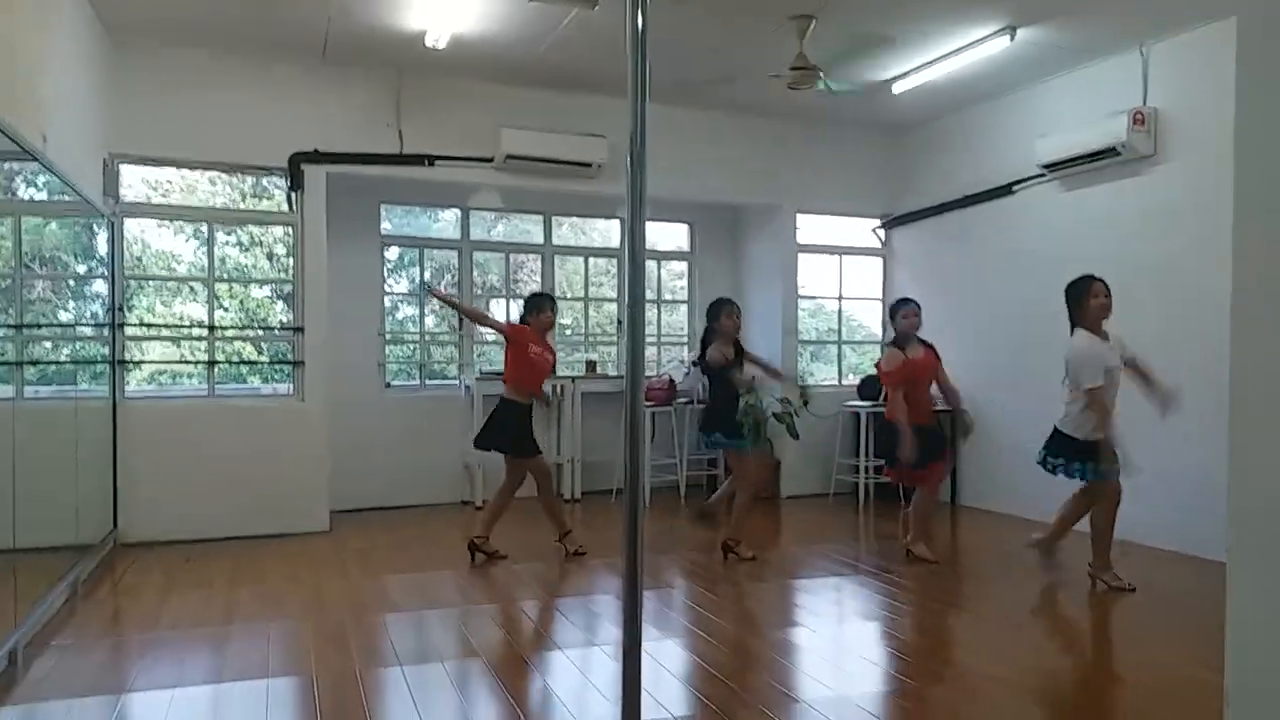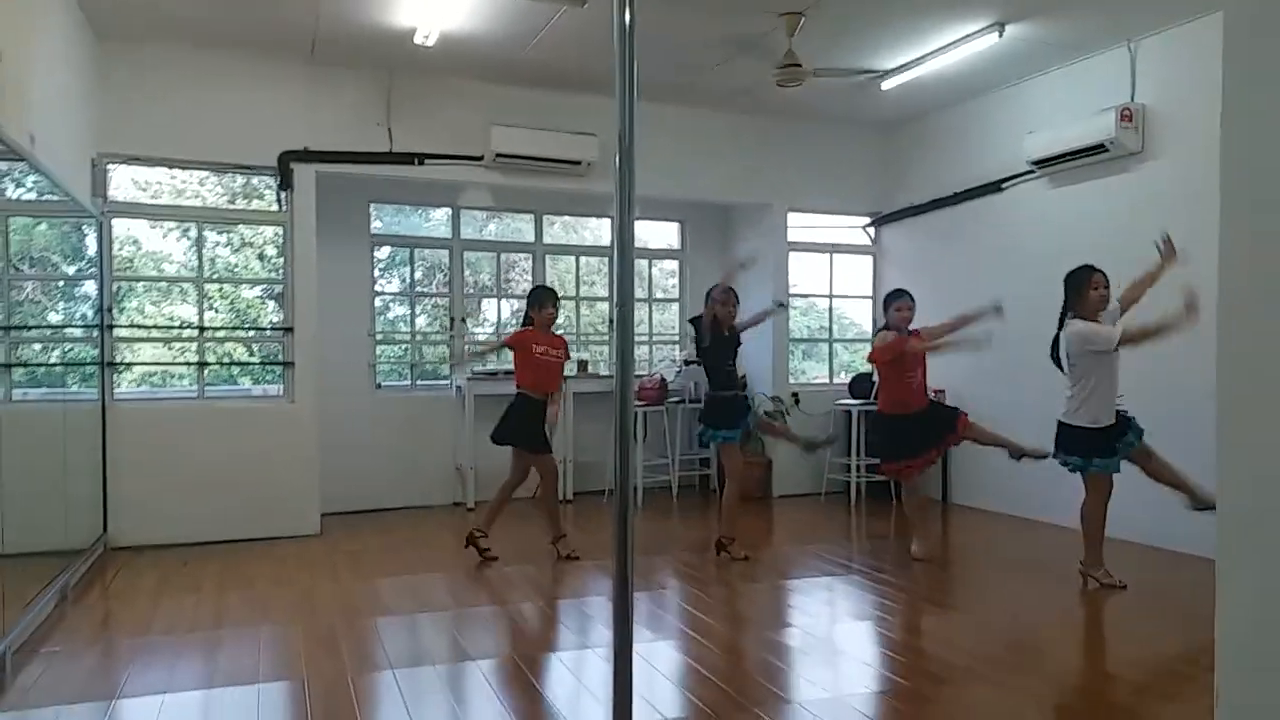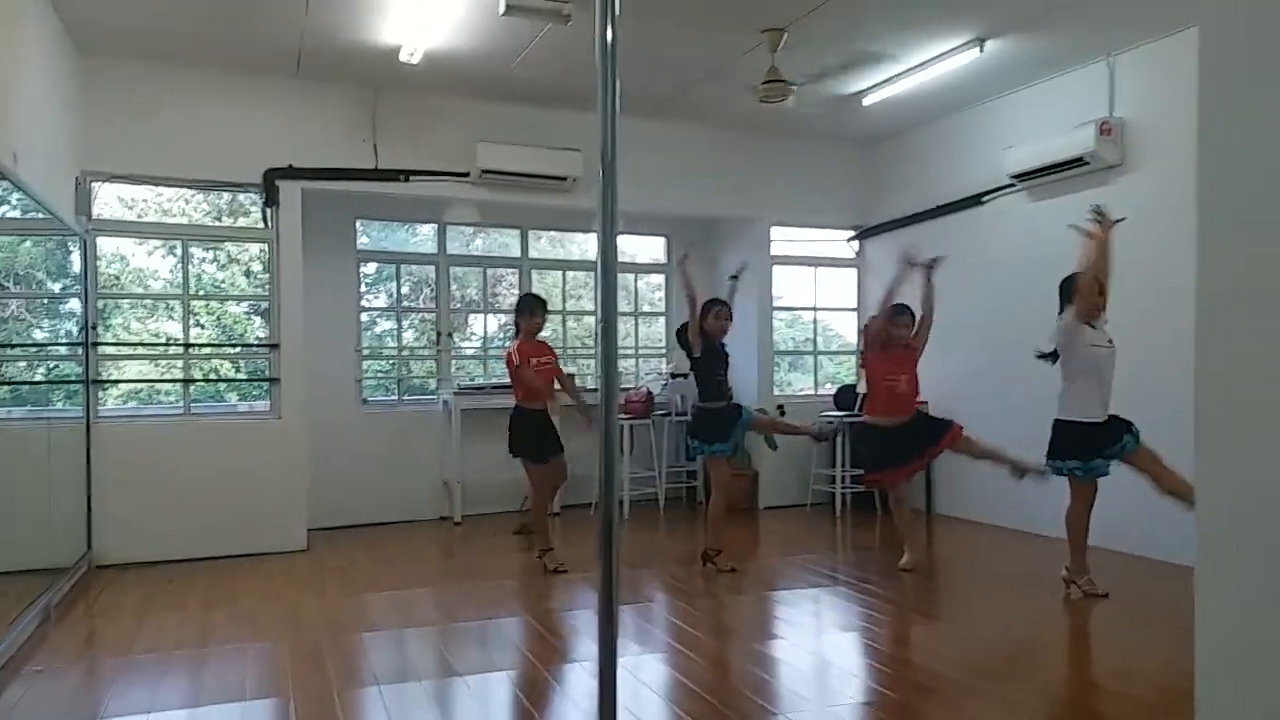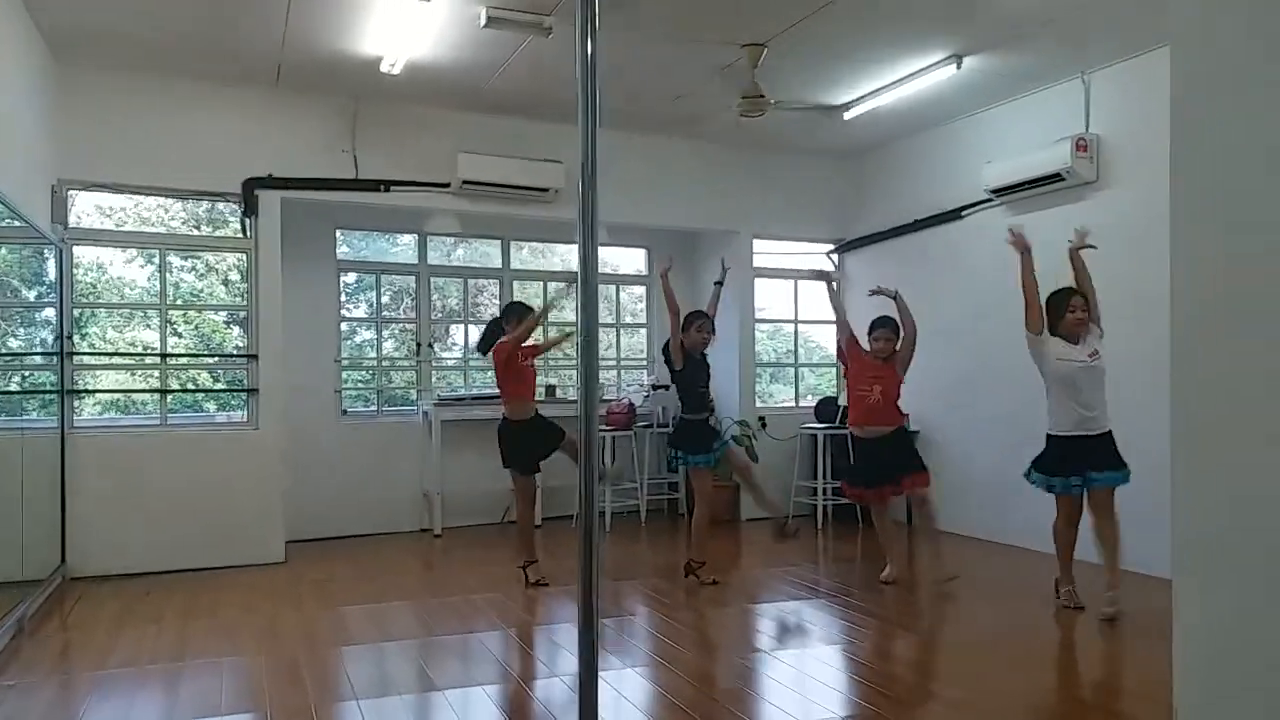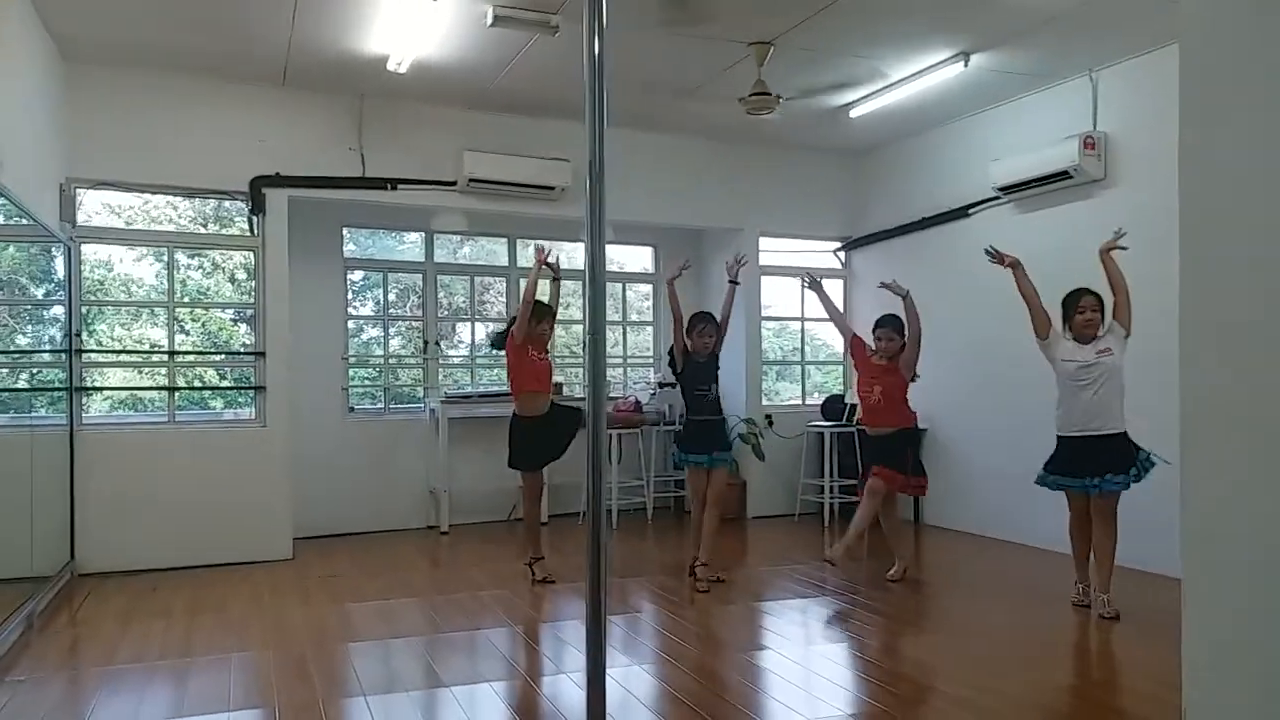
dt=0.2s
person 1, frame 1
left shoulder: (1109, 339)
right shoulder: (1082, 347)
left elbow: (1133, 364)
right elbow: (1095, 400)
left wrist: (1159, 390)
right wrist: (1106, 448)
left hip: (1095, 434)
right hip: (1079, 437)
left knee: (1096, 492)
right knee: (1108, 493)
left ankle: (1049, 539)
right ankle: (1101, 566)
person 1, frame 2
left shoulder: (1102, 318)
right shoulder: (1079, 331)
left elbow: (1130, 295)
right elbow: (1135, 336)
left wrist: (1163, 264)
right wrist: (1179, 318)
left hip: (1106, 420)
right hip: (1083, 426)
left knee: (1145, 457)
right knee: (1100, 489)
left ankle: (1196, 495)
right ankle: (1092, 563)
person 1, frame 3
left shoulder: (1097, 326)
right shoulder: (1068, 328)
left elbow: (1102, 281)
right elbow: (1084, 282)
left wrist: (1105, 236)
right wrist: (1096, 240)
left hip: (1104, 423)
right hip: (1075, 428)
left knee: (1153, 466)
right knee: (1084, 496)
right ankle: (1077, 571)
person 1, frame 4
left shoulder: (1094, 340)
right shoulder: (1046, 347)
left elbow: (1089, 294)
right elbow: (1031, 300)
left wrist: (1076, 254)
right wrist: (1025, 254)
left hip: (1099, 442)
right hip: (1062, 443)
left knee: (1104, 510)
right knee: (1067, 514)
left ankle: (1112, 588)
right ankle: (1065, 580)
person 1, frame 5
left shoulder: (1114, 341)
right shoulder: (1057, 348)
left elbow: (1122, 295)
right elbow: (1034, 306)
left wrist: (1106, 254)
right wrist: (1017, 268)
left hip: (1112, 442)
right hip: (1072, 443)
left knee: (1104, 515)
right knee: (1080, 516)
left ankle: (1103, 592)
right ankle: (1082, 582)
person 2, frame 1
left shoulder: (735, 347)
right shoulder: (714, 352)
left elbow: (761, 363)
right elbow: (736, 380)
left wrist: (784, 378)
left hip: (729, 418)
right hip: (720, 422)
left knee: (756, 468)
right knee: (747, 478)
left ankle: (714, 505)
right ankle: (732, 540)
person 2, frame 2
left shoulder: (730, 332)
right shoulder: (708, 333)
left elbow: (752, 320)
right elbow: (714, 299)
left wrist: (774, 308)
right wrist: (732, 273)
left hip: (737, 403)
right hip: (720, 409)
left knee: (772, 427)
right knee: (735, 476)
left ankle: (806, 442)
right ankle: (725, 538)
person 2, frame 3
left shoulder: (718, 344)
right shoulder: (697, 344)
left elbow: (727, 307)
right elbow: (692, 302)
left wrist: (734, 280)
right wrist: (683, 267)
left hip: (728, 412)
right hip: (710, 418)
left knee: (770, 423)
right knee: (721, 486)
left ankle: (814, 432)
right ankle: (712, 550)
person 2, frame 4
left shoulder: (701, 357)
right shoulder: (678, 357)
left elbow: (710, 314)
right elbow: (675, 314)
left wrist: (719, 283)
right wrist: (664, 279)
left hip: (707, 427)
right hip: (691, 431)
left knee: (745, 470)
right knee: (704, 499)
left ankle: (778, 518)
right ankle: (695, 562)
person 2, frame 5
left shoulder: (713, 358)
right shoulder: (681, 359)
left elbow: (725, 318)
right elbow: (677, 320)
left wrist: (733, 280)
right wrist: (671, 283)
left hip: (717, 432)
right hip: (695, 433)
left knee: (714, 500)
right knee: (702, 500)
left ankle: (701, 562)
right ankle: (700, 562)
person 3, frame 1
left shoulder: (927, 350)
right shoulder: (892, 356)
left elbow: (945, 385)
right elbow: (896, 399)
left wrist: (962, 414)
right wrist: (905, 437)
left hip: (926, 422)
right hip: (905, 427)
left knee: (937, 471)
right knee: (927, 483)
right ankle: (915, 540)
person 3, frame 2
left shoulder: (916, 335)
right shoulder: (885, 340)
left elbow: (944, 328)
right elbow: (922, 348)
left wrist: (982, 313)
right wrist: (957, 342)
left hip: (924, 411)
right hip: (894, 420)
left knee: (967, 429)
right knee: (909, 481)
left ankle: (1016, 448)
right ankle: (920, 538)
person 3, frame 3
left shoulder: (911, 352)
right shoulder: (875, 347)
left elbow: (927, 318)
right elbow: (883, 311)
left wrist: (928, 276)
right wrist: (904, 269)
left hip: (912, 424)
right hip: (879, 434)
left knee: (965, 443)
right knee: (896, 493)
left ankle: (1016, 464)
right ankle: (910, 549)
person 3, frame 4
left shoulder: (898, 366)
right shoulder: (856, 360)
left elbow: (911, 333)
right elbow: (842, 322)
left wrist: (896, 298)
right wrist: (830, 286)
left hip: (895, 440)
right hip: (863, 443)
left knee: (918, 494)
right knee: (878, 506)
left ankle: (937, 558)
right ankle: (893, 562)
person 3, frame 5
left shoulder: (903, 366)
right shoulder: (863, 358)
left elbow: (916, 333)
right elbow: (841, 323)
left wrist: (905, 296)
right wrist: (820, 291)
left hip: (900, 439)
right hip: (873, 440)
left knee: (874, 491)
right knee: (886, 504)
left ankle: (842, 547)
right ankle: (902, 560)
person 4, frame 1
left shoulder: (549, 352)
right shoulder: (519, 335)
right elbow: (484, 319)
left wrist: (546, 399)
right wrist: (449, 300)
left hip: (522, 415)
right hip: (510, 415)
left knee: (514, 480)
right knee: (543, 475)
left ankle: (481, 538)
right ankle: (565, 534)
person 4, frame 2
left shoulder: (560, 344)
right shoulder: (524, 336)
left elbow: (556, 383)
right elbow: (493, 348)
left wrist: (555, 406)
left hip: (539, 411)
right hip: (525, 410)
left knee: (518, 477)
right knee: (549, 473)
left ankle: (480, 532)
right ankle: (558, 537)
person 4, frame 3
left shoulder: (546, 350)
right shoulder: (515, 351)
left elbow: (564, 380)
right elbow: (531, 382)
left wrist: (584, 406)
left hip: (543, 417)
right hip: (527, 421)
left knee: (559, 475)
right knee: (541, 486)
left ankle: (533, 525)
right ankle: (545, 549)
person 4, frame 4
left shoulder: (525, 351)
right shoulder: (503, 349)
left elbow: (545, 345)
right elbow: (529, 327)
left wrist: (571, 332)
right wrist: (556, 299)
left hip: (535, 421)
right hip: (515, 428)
left knee: (572, 445)
right knee: (526, 495)
right ankle: (529, 562)
person 4, frame 5
left shoulder: (541, 345)
right shoulder: (517, 344)
left elbow: (550, 306)
right elbow: (526, 301)
left wrist: (555, 276)
right wrist: (538, 264)
left hip: (552, 415)
right hip: (527, 425)
left knee: (586, 419)
right knee: (532, 493)
right ankle: (535, 558)
